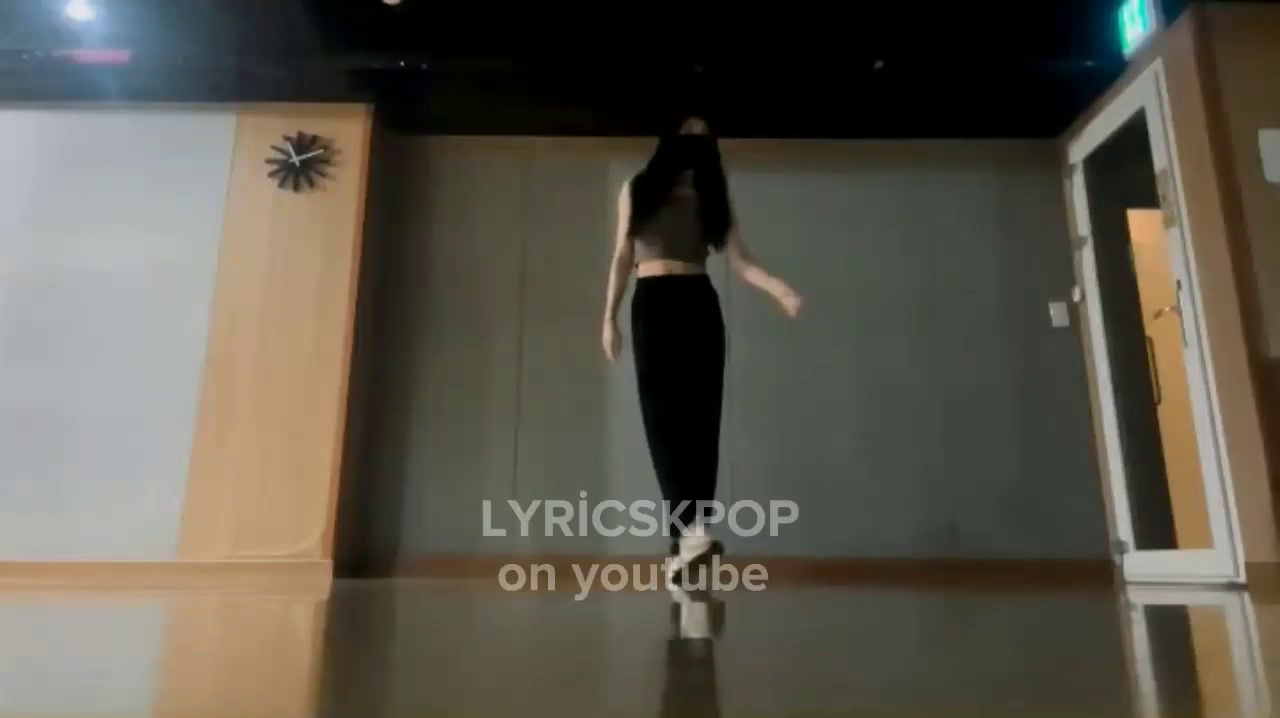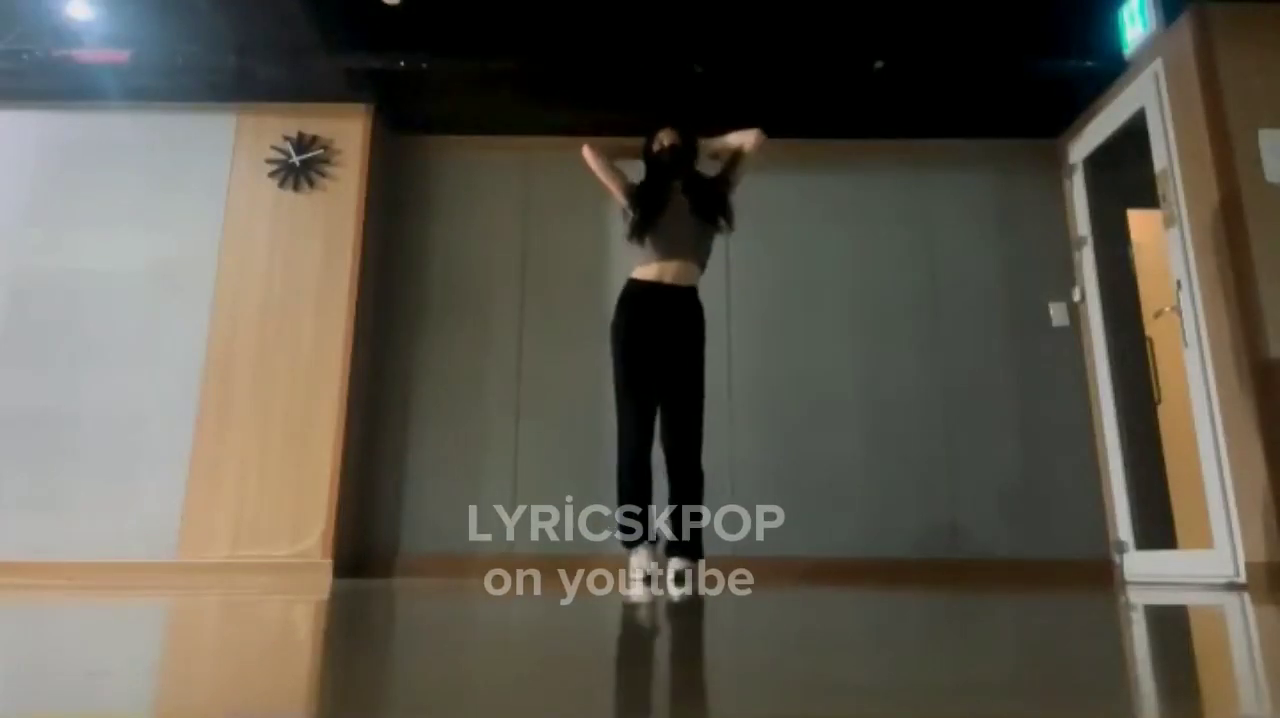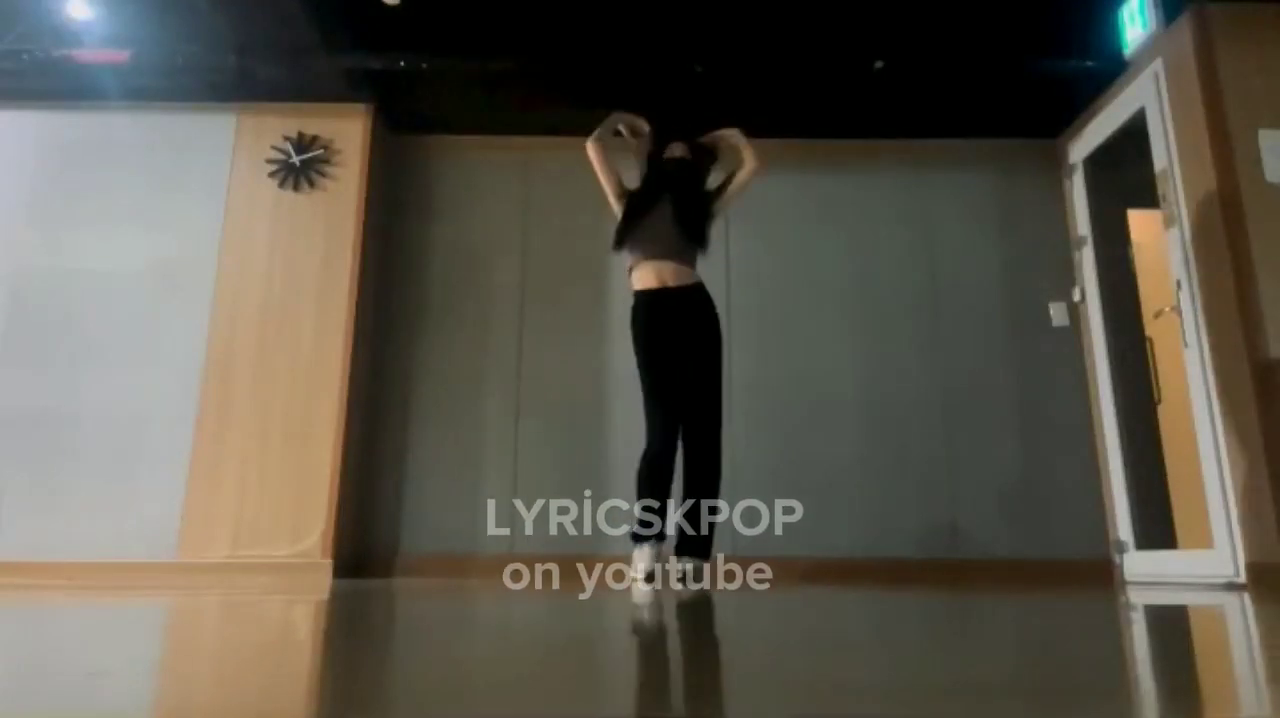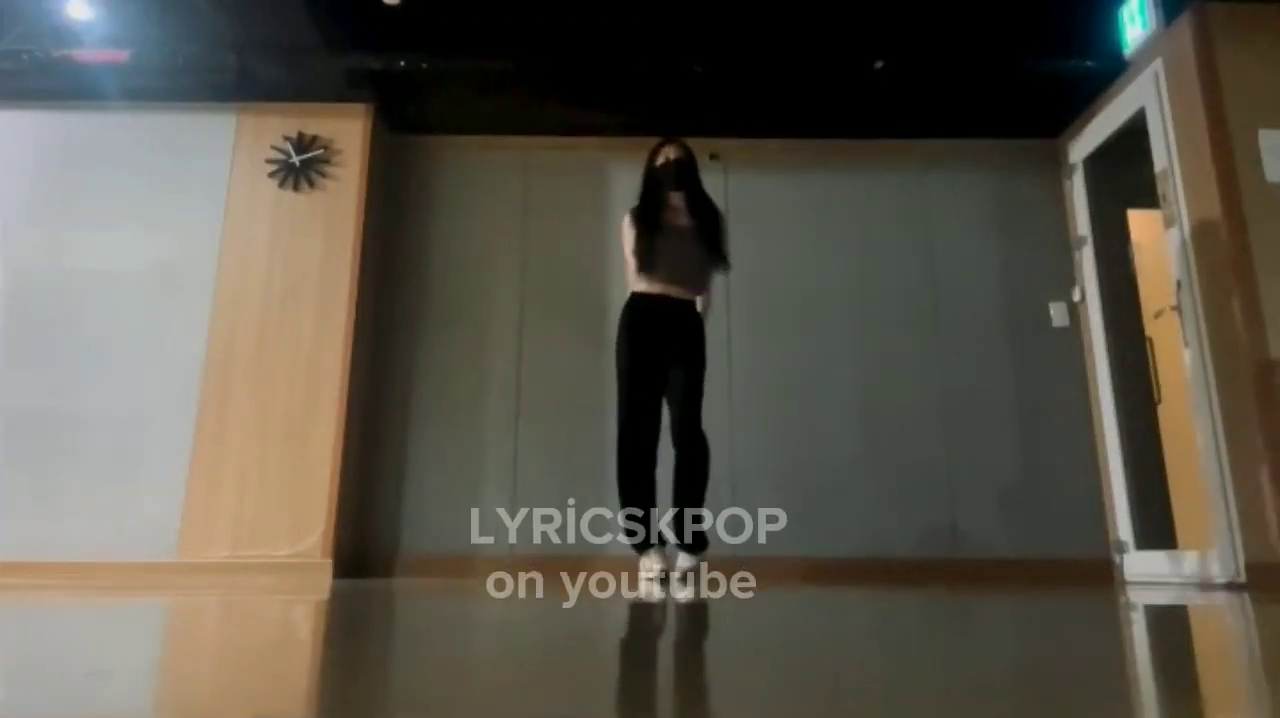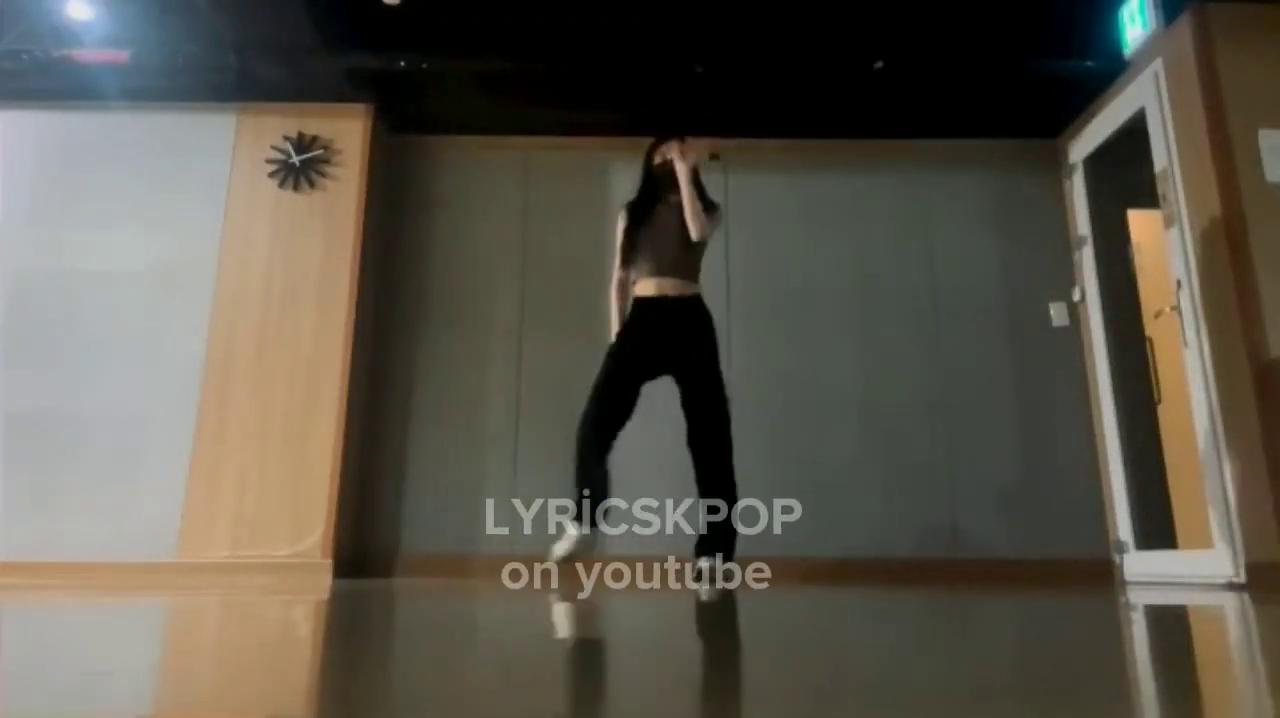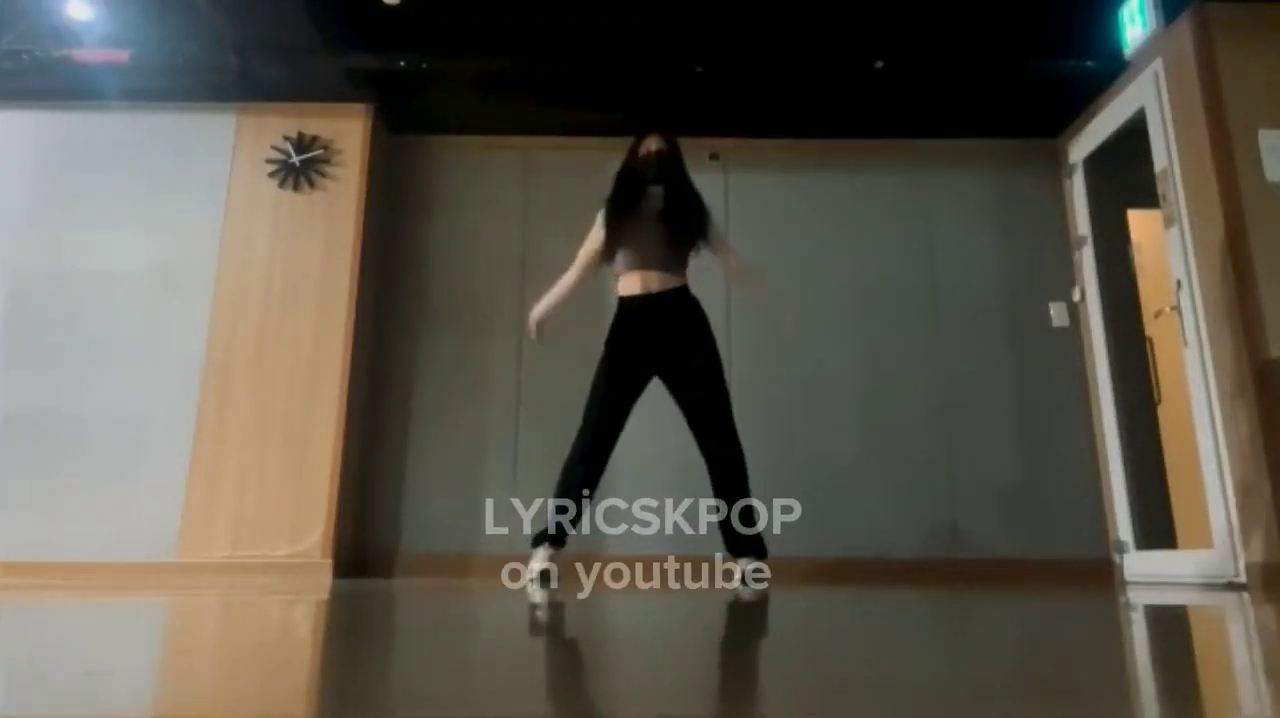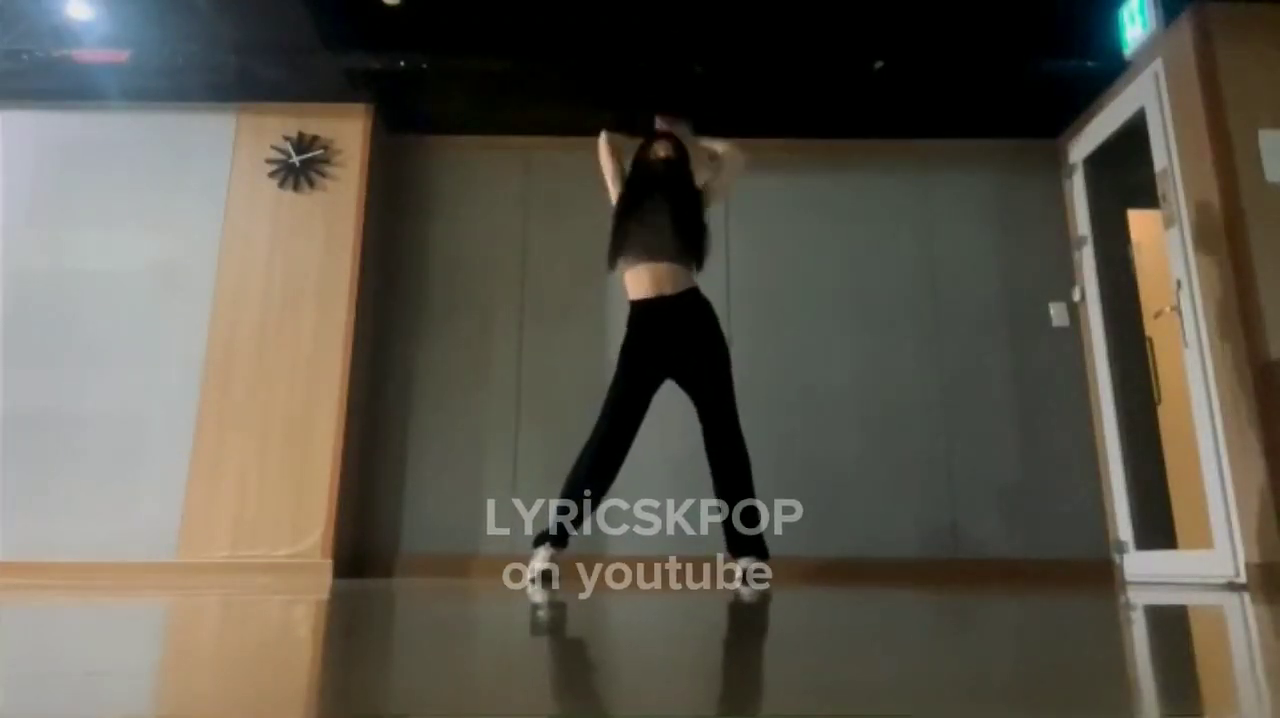
dt=0.7s
person 1, frame 1
left shoulder: (712, 199)
right shoulder: (638, 189)
left elbow: (737, 255)
right elbow: (622, 255)
left wrist: (776, 286)
right wrist: (609, 316)
left hip: (699, 303)
right hip: (652, 301)
left knee: (701, 419)
right knee: (665, 416)
left ankle: (685, 545)
right ankle: (690, 528)
person 1, frame 2
left shoulder: (711, 195)
right shoulder: (639, 197)
left elbow: (753, 139)
right elbow: (590, 150)
left wrist: (707, 146)
right wrist: (643, 152)
left hip: (684, 311)
right hip: (637, 304)
left knee: (683, 428)
right knee: (634, 426)
left ankle: (683, 551)
right ankle: (640, 547)
person 1, frame 3
left shoulder: (703, 206)
right shoulder: (630, 201)
left elbow: (749, 165)
right elbow: (595, 148)
left wrist: (723, 138)
right wrist: (624, 125)
left hip: (695, 313)
right hip: (650, 318)
left knee: (703, 431)
right knee: (664, 426)
left ankle: (691, 554)
right ankle: (648, 546)
person 1, frame 4
left shoulder: (709, 221)
right shoulder: (636, 219)
right elbow: (636, 278)
left hip: (686, 327)
right hip: (642, 320)
left knee: (688, 428)
right knee: (637, 431)
left ankle: (688, 545)
right ankle: (649, 546)
person 1, frame 5
left shoulder: (705, 207)
right shoulder: (632, 213)
left elbow: (698, 232)
right elbow: (619, 278)
left wrist: (686, 170)
right wrist: (618, 333)
left hip: (691, 321)
right hip: (642, 322)
left knee: (710, 436)
right knee: (598, 420)
left ankle: (713, 550)
right ankle: (583, 520)
person 1, frame 6
left shoulder: (690, 210)
right shoulder: (613, 210)
left elbow: (729, 261)
right elbow: (581, 267)
right wrist: (545, 305)
left hip: (681, 319)
right hip: (630, 323)
left knee: (719, 435)
right knee: (594, 433)
left ankle: (748, 550)
right ankle: (548, 542)
person 1, frame 7
left shoulder: (689, 203)
right shoulder: (626, 199)
left elbow: (734, 158)
right elbow: (606, 143)
left wrist: (687, 138)
right wrist: (654, 135)
left hip: (693, 321)
right hip: (644, 327)
left knee: (723, 433)
right knee: (609, 435)
left ankle: (747, 549)
right ankle: (549, 543)
